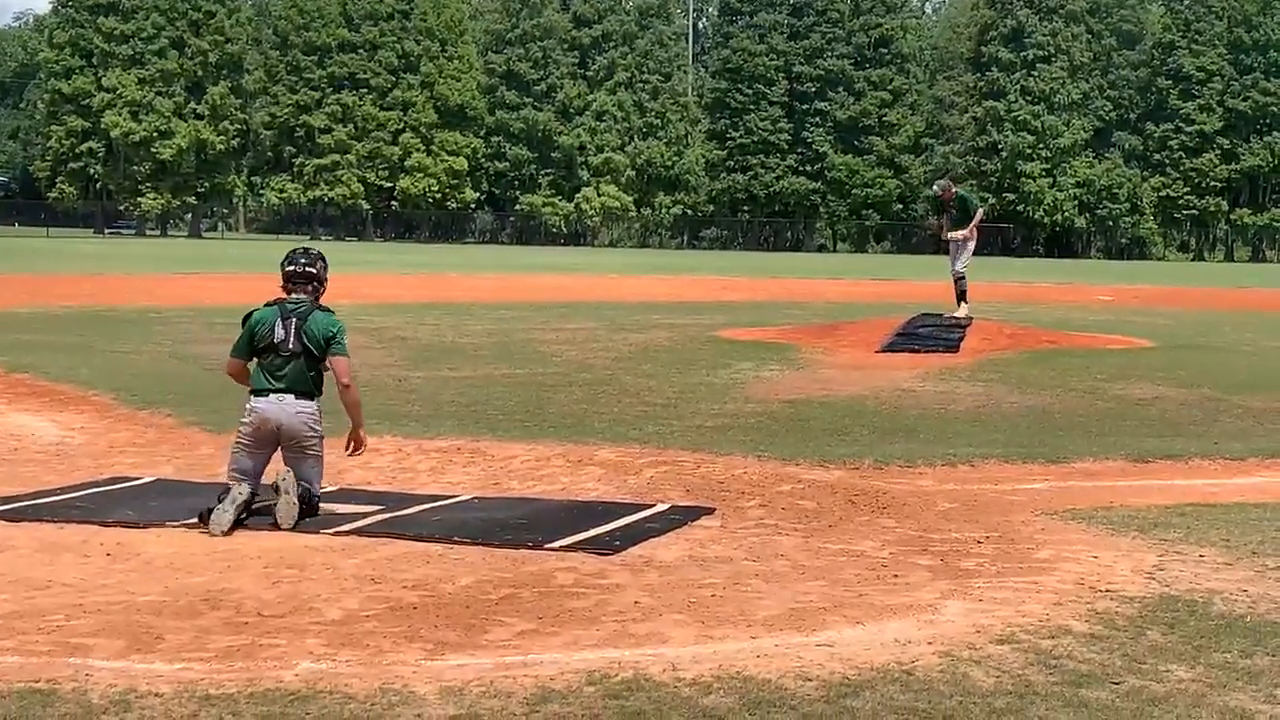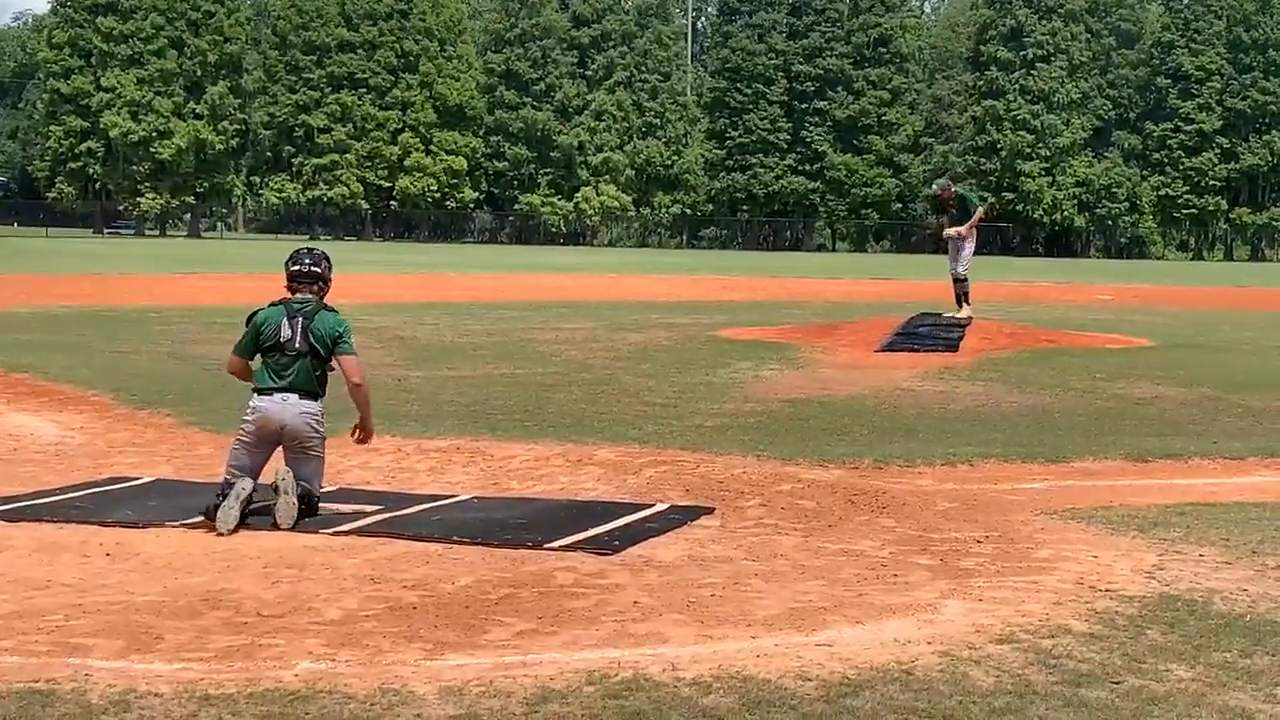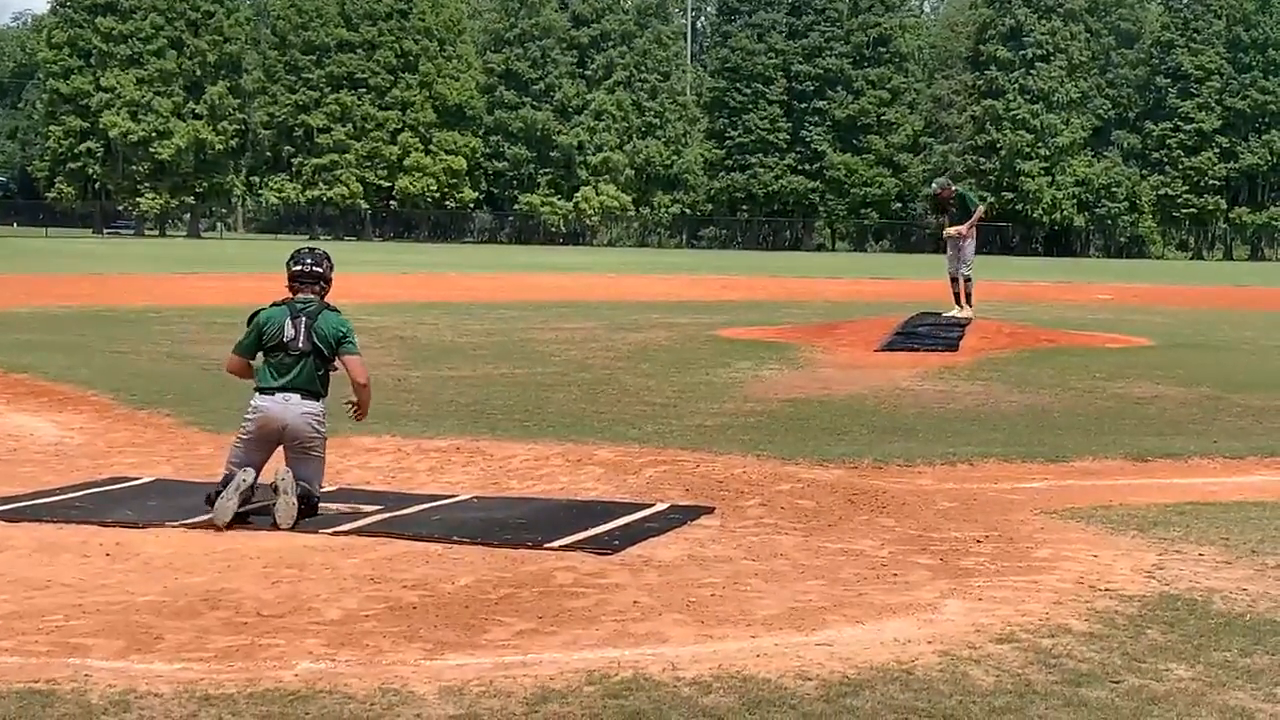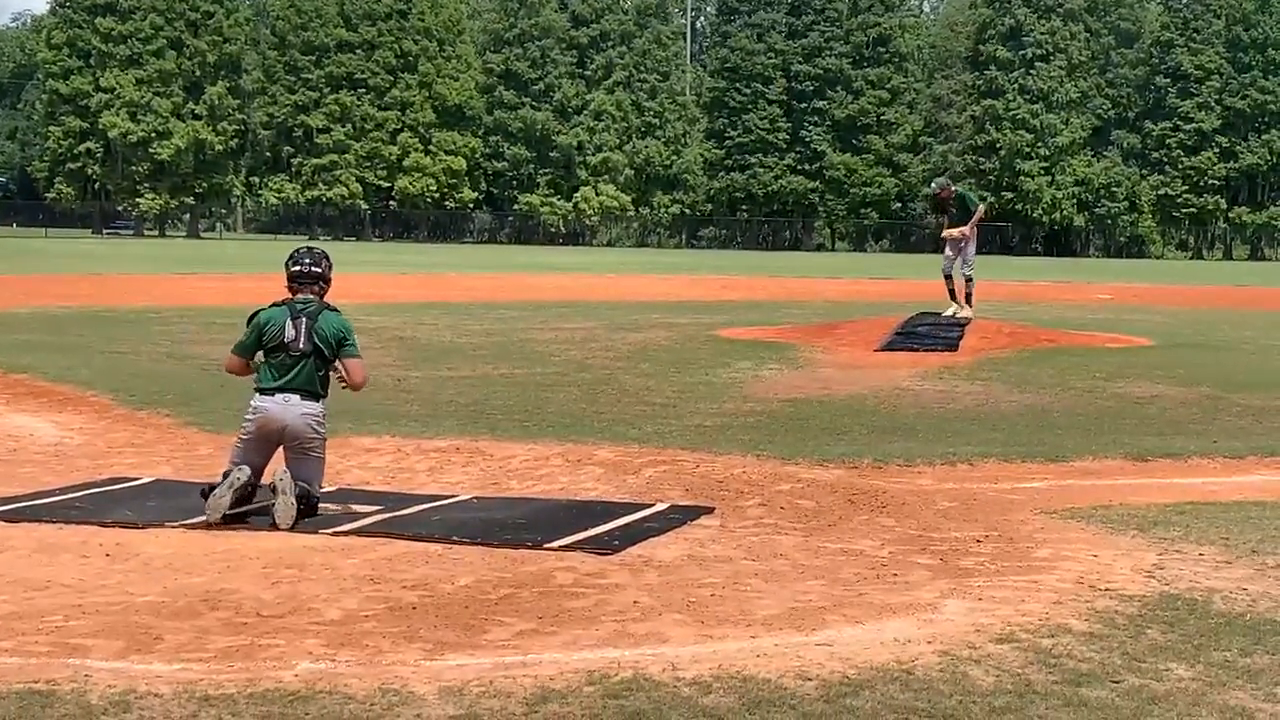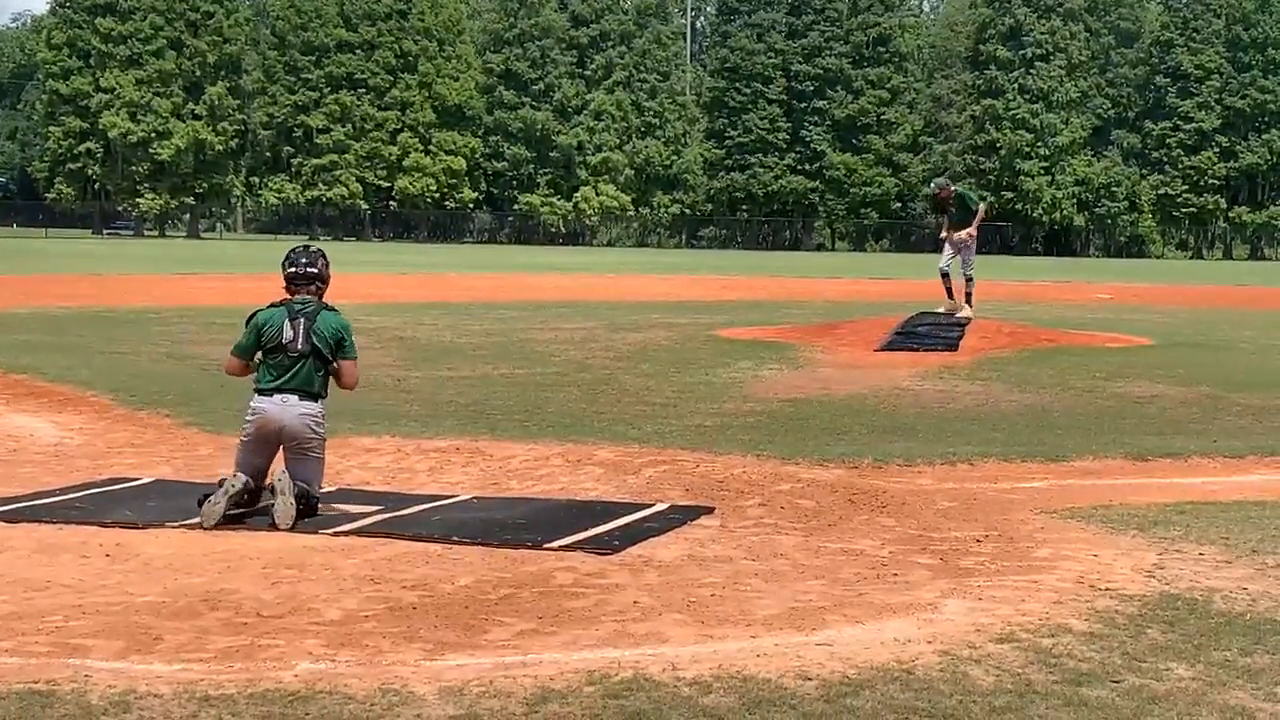
dt=0.1s
person 1, frame 1
left shoulder: (259, 317)
right shoulder: (328, 323)
left elbow: (234, 369)
right elbow: (345, 382)
right wrist: (358, 427)
left hip: (259, 408)
right hip: (303, 412)
left knee: (238, 485)
right knee: (308, 500)
left ankle: (237, 499)
right ankle: (295, 492)
person 1, frame 2
left shoulder: (265, 316)
right shoulder: (334, 323)
left elbow: (234, 366)
right elbow: (356, 380)
right wrist: (366, 421)
left hip: (263, 407)
right hip: (306, 412)
left knee: (234, 482)
right knee: (308, 498)
left ankle: (239, 492)
right ankle: (293, 490)
person 1, frame 3
left shoulder: (268, 316)
right shoulder: (337, 323)
left elbow: (233, 365)
right elbow: (361, 380)
right wrist: (364, 405)
left hip: (264, 407)
right hip: (308, 412)
left knee: (234, 476)
right knee: (307, 499)
left ankle: (241, 485)
right ankle: (292, 490)
person 1, frame 4
left shoulder: (267, 316)
right shoulder: (338, 323)
left elbow: (233, 365)
right elbow: (357, 381)
right wrist: (334, 368)
left hip: (264, 407)
right hip: (308, 412)
left knee: (238, 473)
right knee: (307, 499)
left ankle: (237, 483)
right ankle: (293, 490)
person 1, frame 5
left shoulder: (266, 317)
right shoulder: (336, 323)
left elbow: (232, 367)
right elbow: (349, 381)
left hip: (263, 408)
right hip: (307, 413)
left knee: (249, 491)
right knee: (306, 500)
left ankle: (238, 489)
right ankle: (291, 492)
